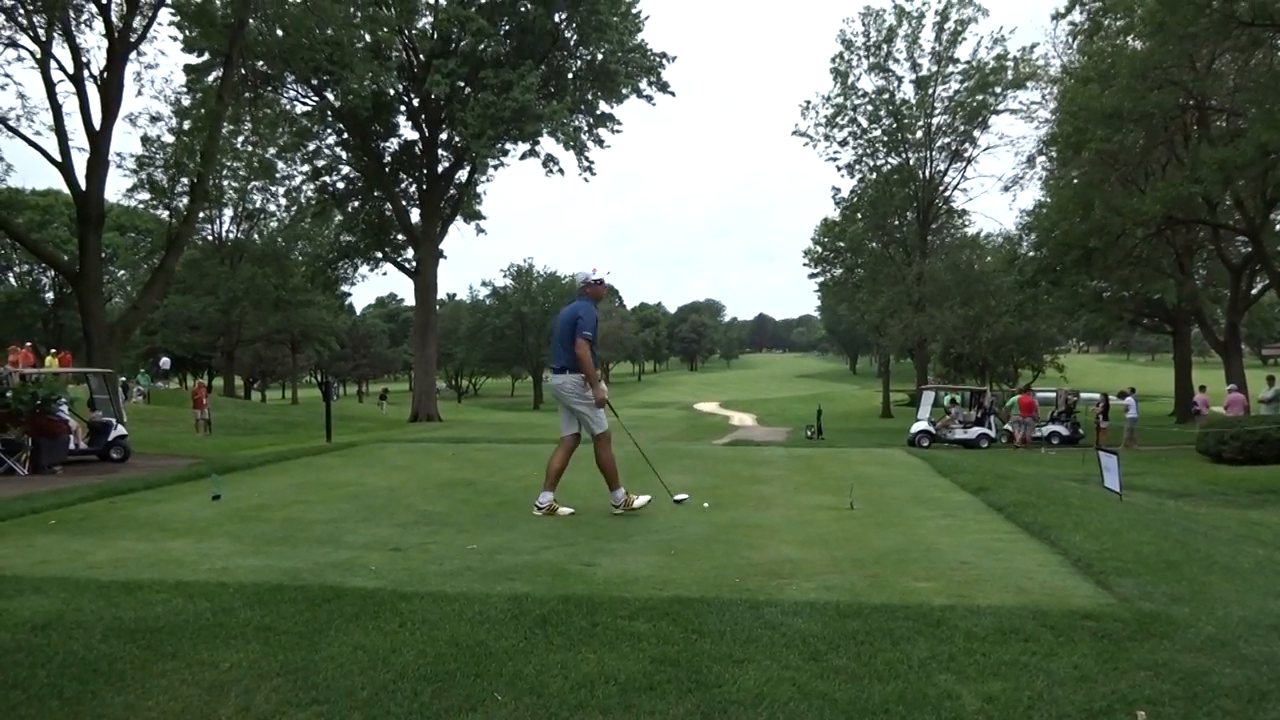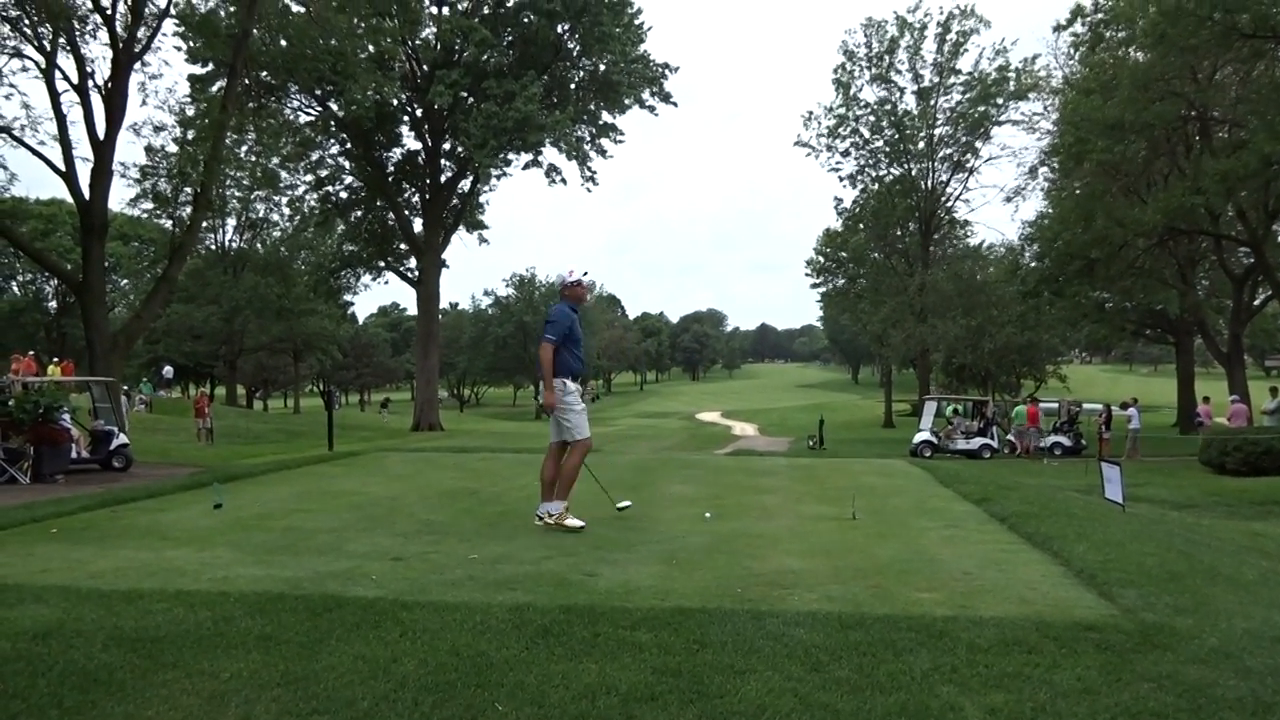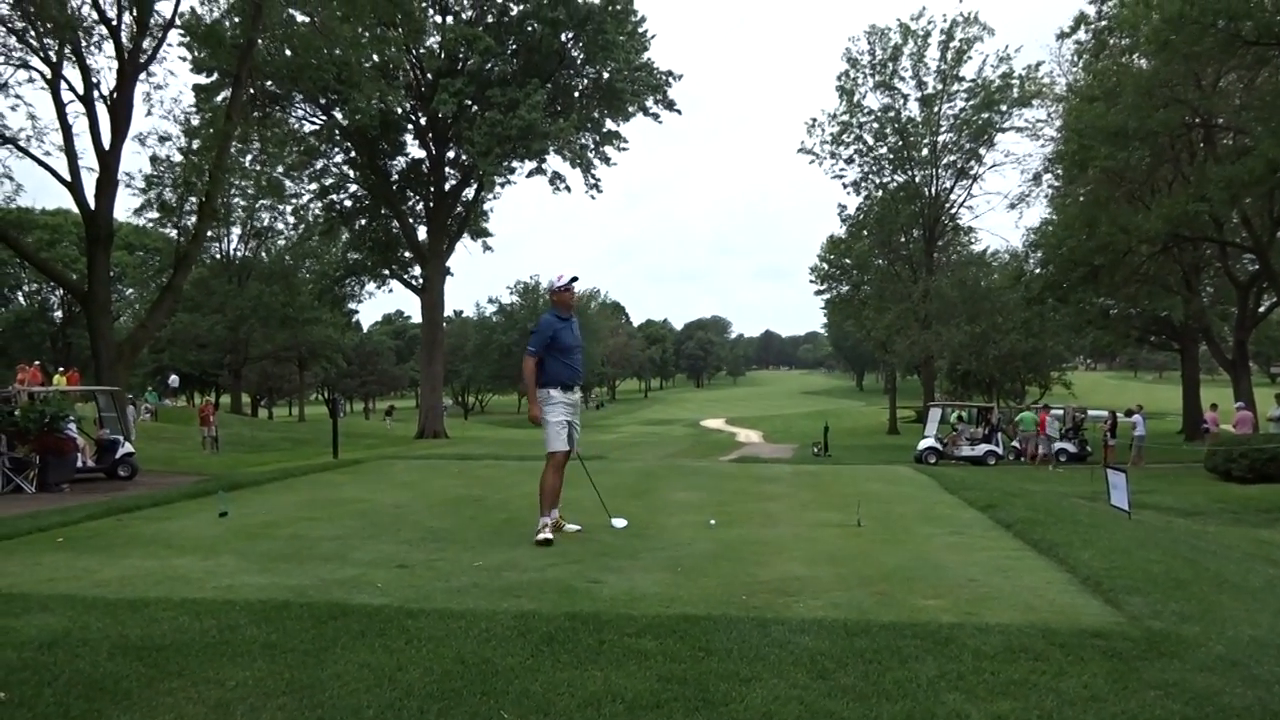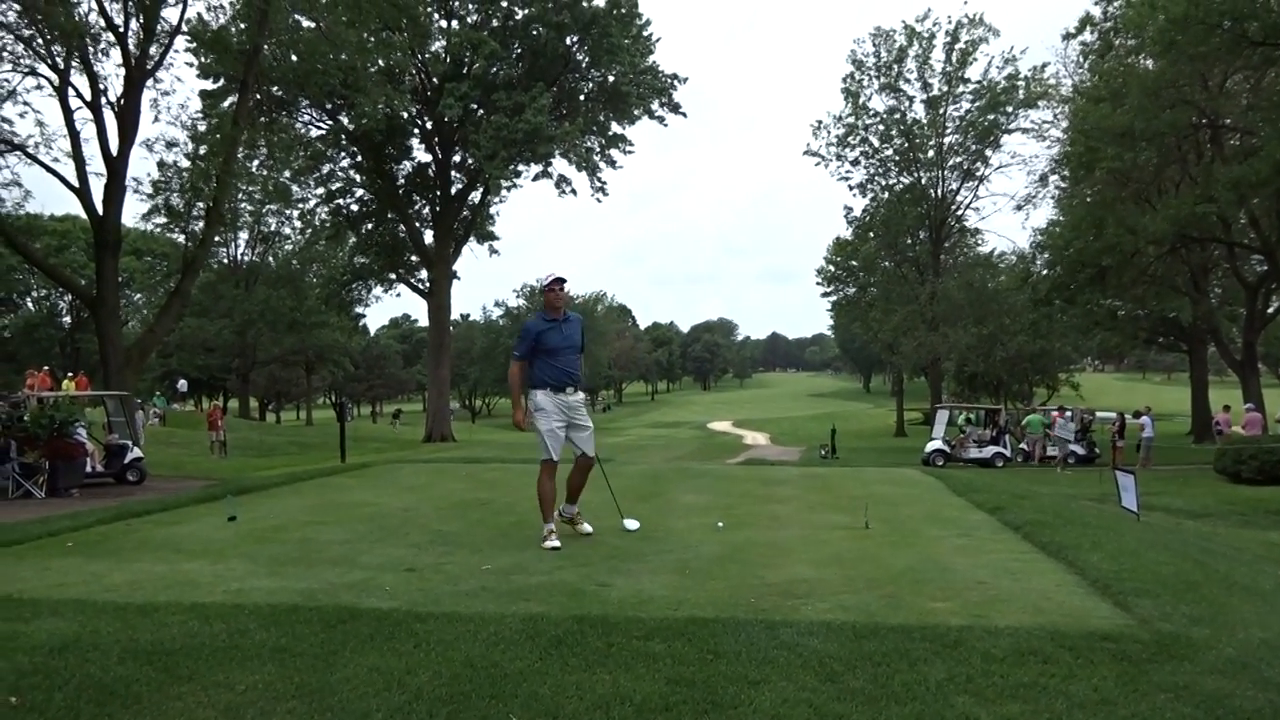
dt=0.3s
person 1, frame 1
left shoulder: (568, 310)
right shoulder: (587, 311)
right elbow: (581, 350)
left wrist: (593, 376)
right wrist: (596, 386)
left hip: (561, 379)
right hip: (574, 381)
left knee: (568, 441)
right knee: (602, 438)
left ankle: (544, 501)
right ankle: (619, 499)
person 1, frame 2
left shoulder: (569, 313)
right shoulder: (562, 314)
right elbow: (545, 351)
right wrist: (549, 391)
left hip: (567, 387)
right hip: (563, 387)
left knee: (558, 448)
right knee: (581, 445)
left ankle: (546, 510)
right ankle: (557, 509)
person 1, frame 3
left shoulder: (572, 321)
right shoulder: (547, 323)
right elbow: (528, 363)
right wrist: (533, 403)
left hip: (572, 396)
right hip: (554, 397)
left knee: (562, 458)
right knee: (556, 458)
left ankle: (553, 517)
right ankle: (544, 524)
person 1, frame 4
left shoulder: (577, 322)
right shoulder: (532, 326)
right elbow: (515, 367)
right wrist: (517, 408)
left hip: (575, 399)
right hip: (547, 400)
left knee: (587, 459)
right knee: (549, 465)
left ankle: (569, 510)
right ankle: (549, 529)
